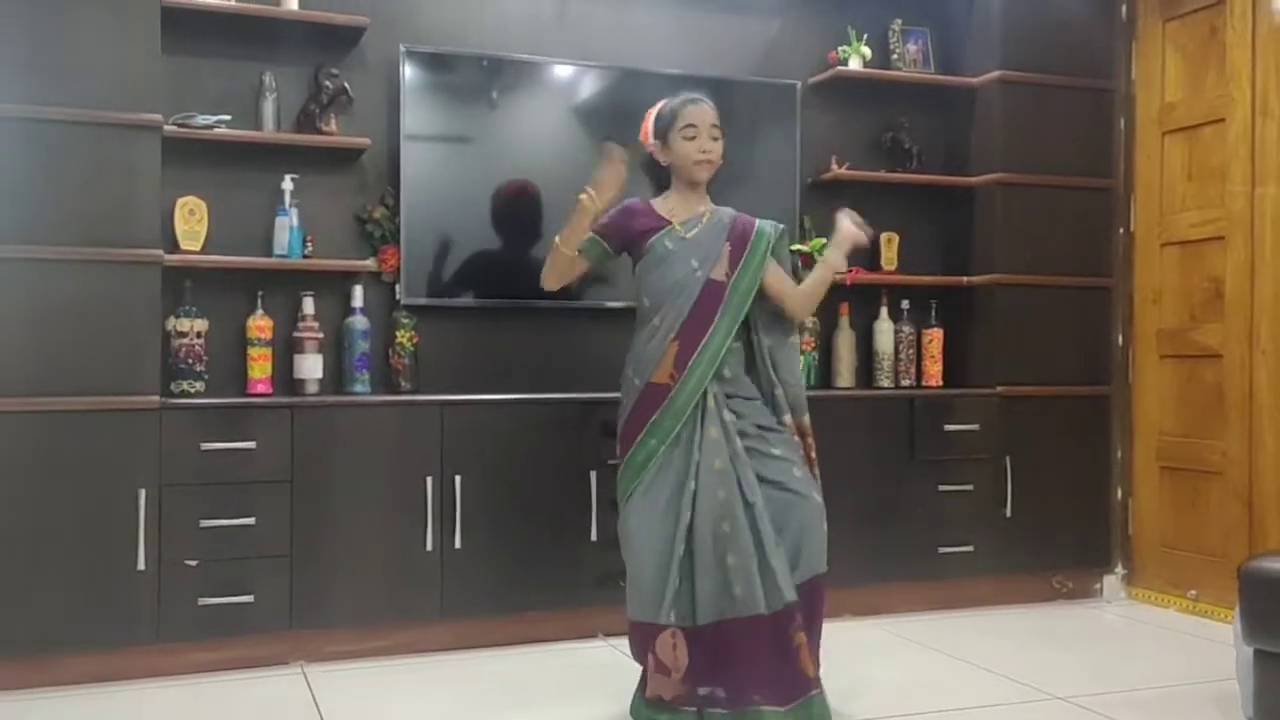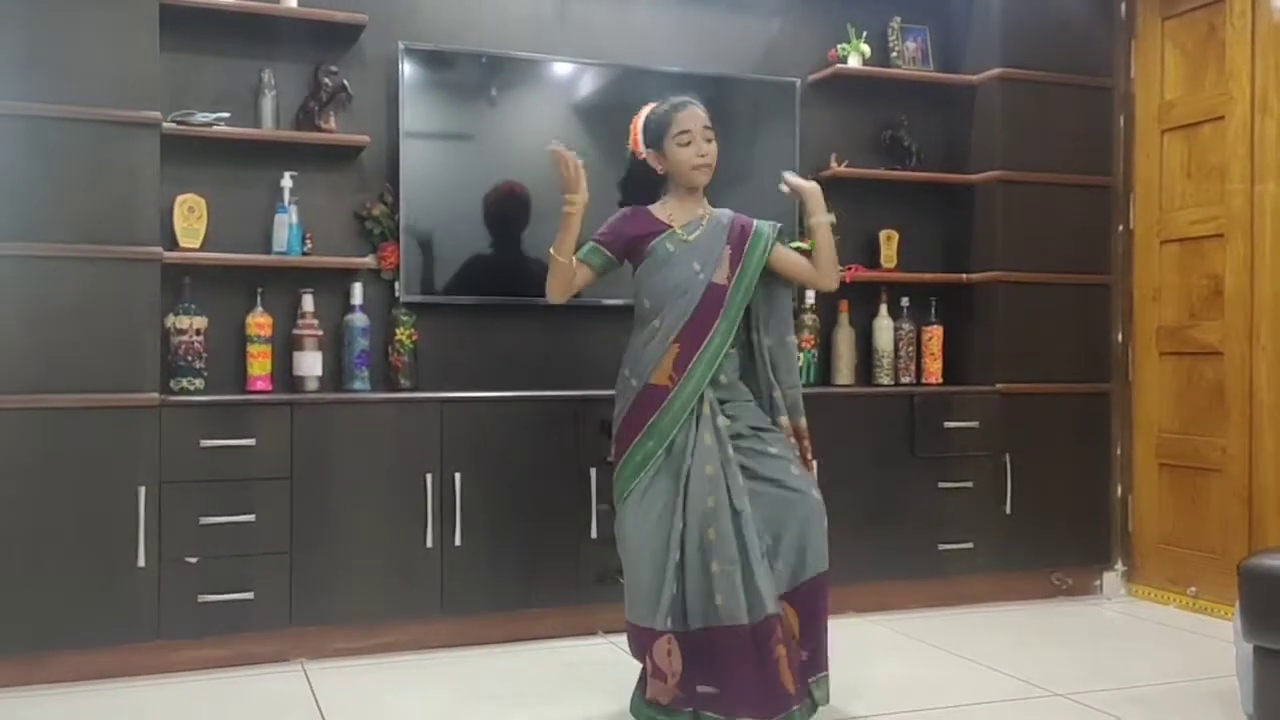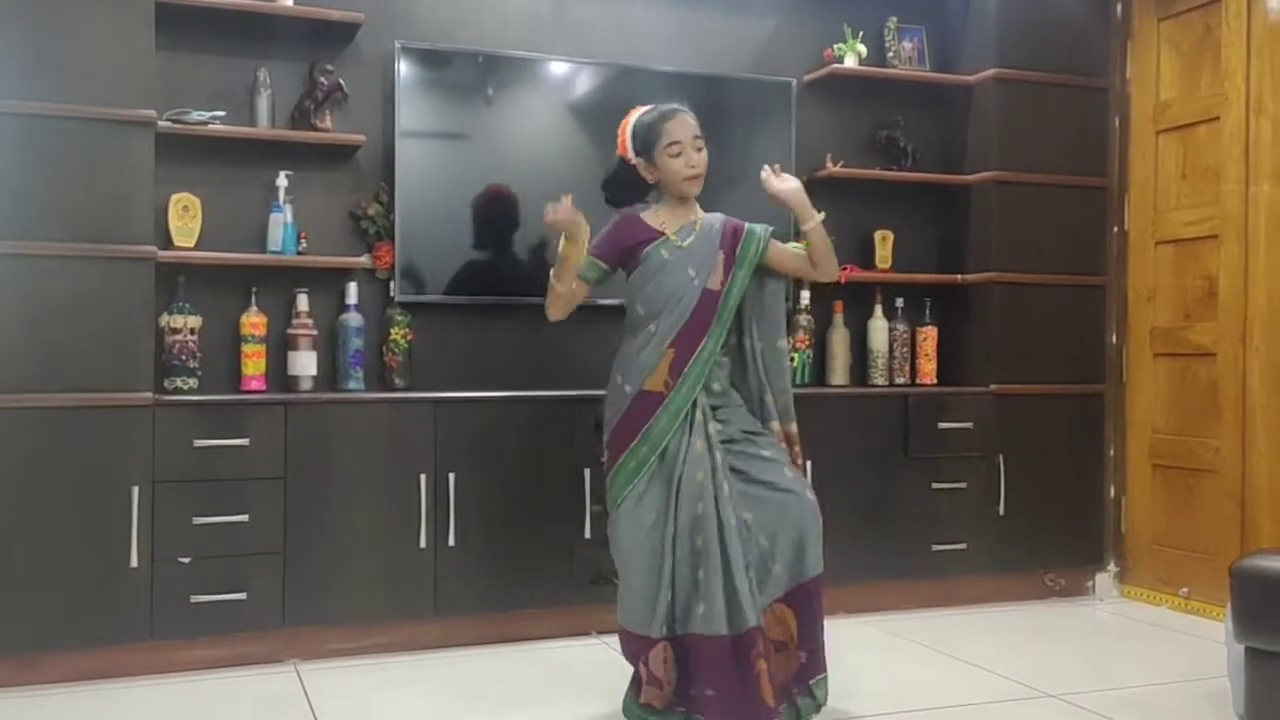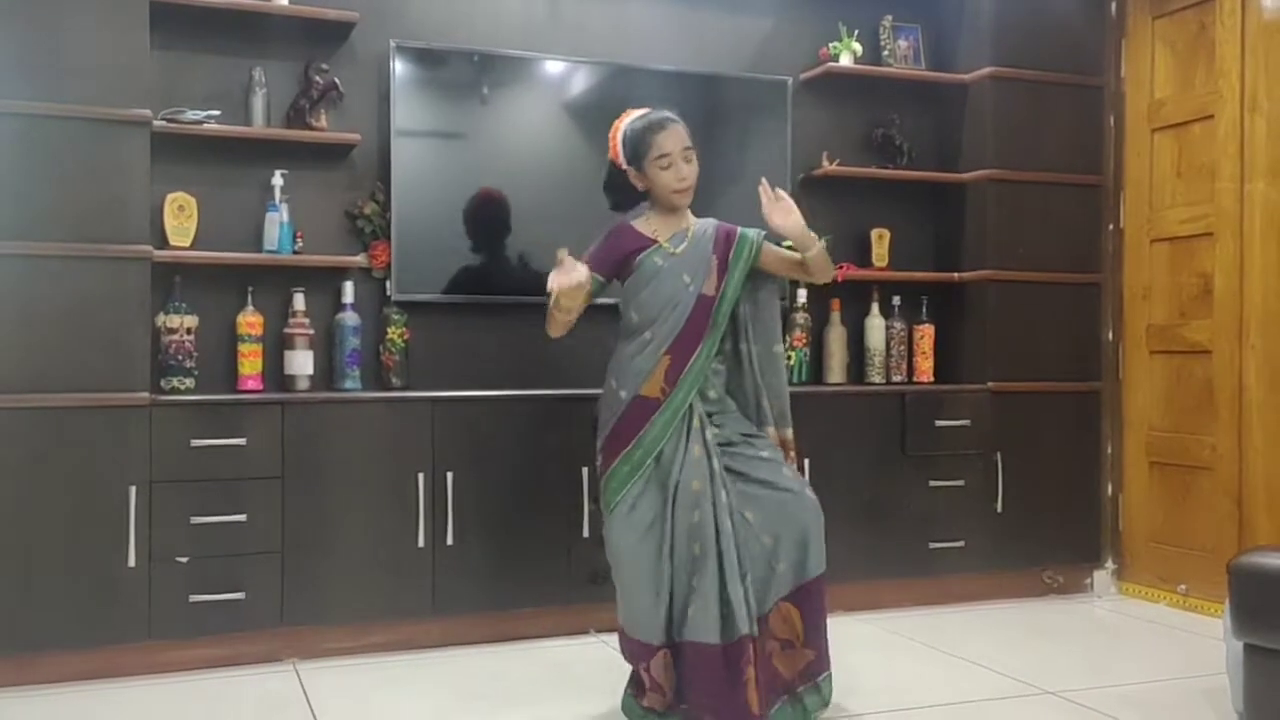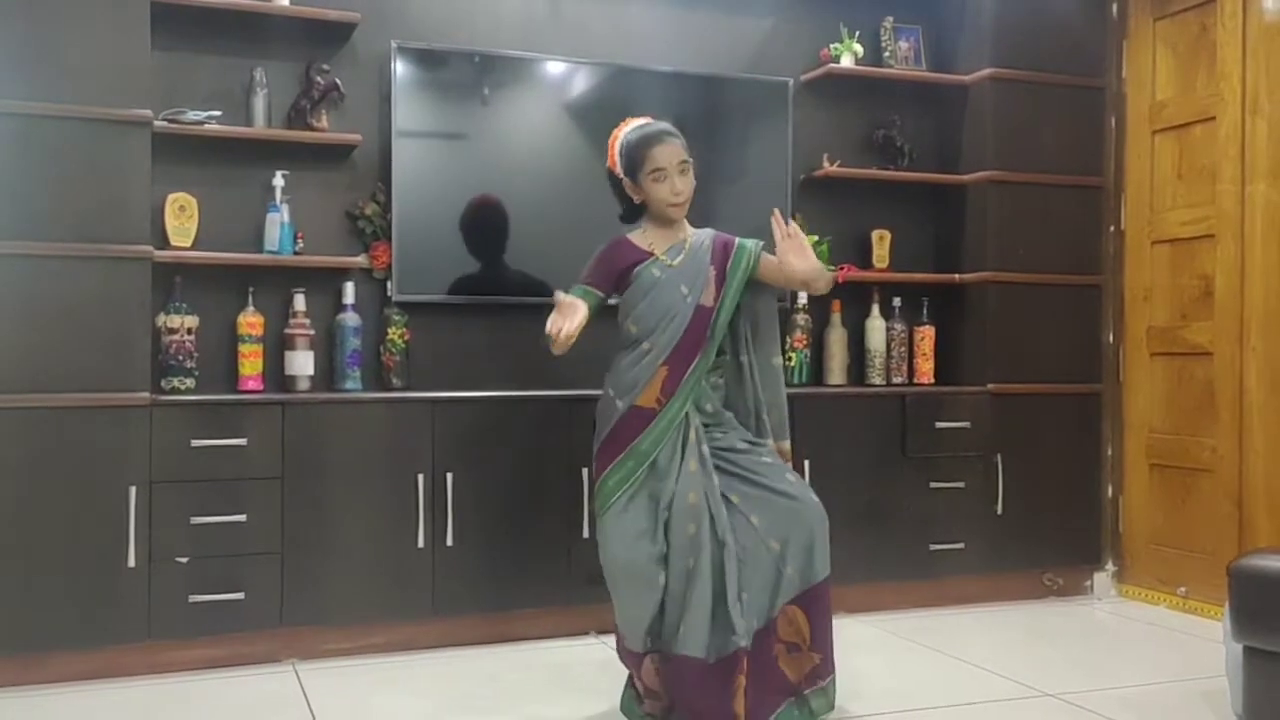
dt=0.1s
person 1, frame 1
left shoulder: (744, 232)
right shoulder: (636, 216)
left elbow: (795, 306)
right elbow: (553, 277)
left wrist: (838, 249)
right wrist: (589, 209)
left hip: (733, 399)
right hip: (661, 403)
left knee: (792, 509)
right knee: (663, 536)
person 1, frame 2
left shoulder: (742, 232)
right shoulder: (636, 223)
left elbow: (823, 278)
right elbow: (558, 290)
left wrist: (816, 210)
right wrist: (572, 211)
left hip: (729, 404)
right hip: (656, 407)
left knee: (793, 508)
right knee: (660, 540)
person 1, frame 3
left shoulder: (735, 236)
right shoulder: (630, 230)
left elbow: (824, 270)
right elbow: (558, 308)
left wrist: (803, 209)
right wrist: (571, 243)
left hip: (720, 409)
right hip: (649, 413)
left knee: (788, 511)
right knee: (655, 544)
person 1, frame 4
left shoulder: (726, 241)
right shoulder: (622, 241)
left elbow: (815, 269)
right elbow: (558, 322)
left wrist: (797, 234)
right wrist: (567, 291)
left hip: (713, 415)
right hip: (642, 423)
left knee: (790, 512)
right knee: (649, 553)
person 1, frame 5
left shoulder: (724, 251)
right shoulder: (620, 254)
left elbow: (816, 282)
right elbow: (562, 342)
left wrist: (805, 263)
right wrist: (569, 318)
left hip: (712, 425)
right hip: (639, 431)
left knee: (795, 516)
right knee: (640, 557)
